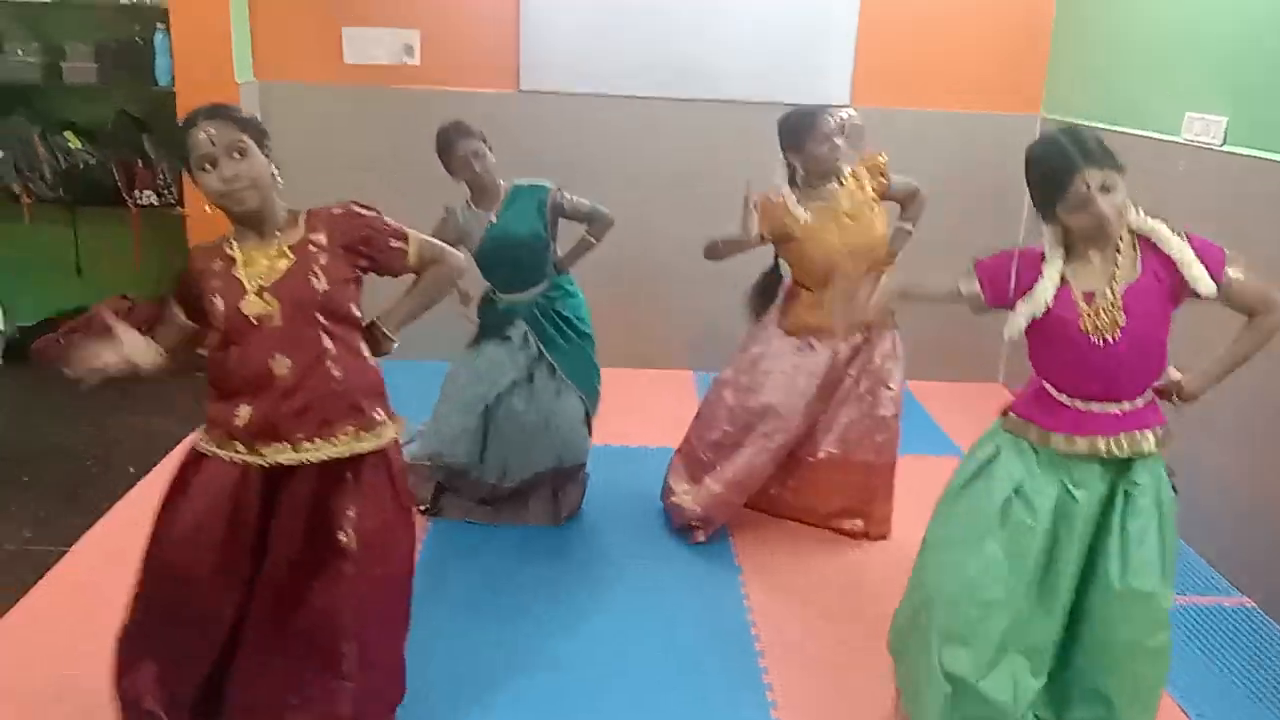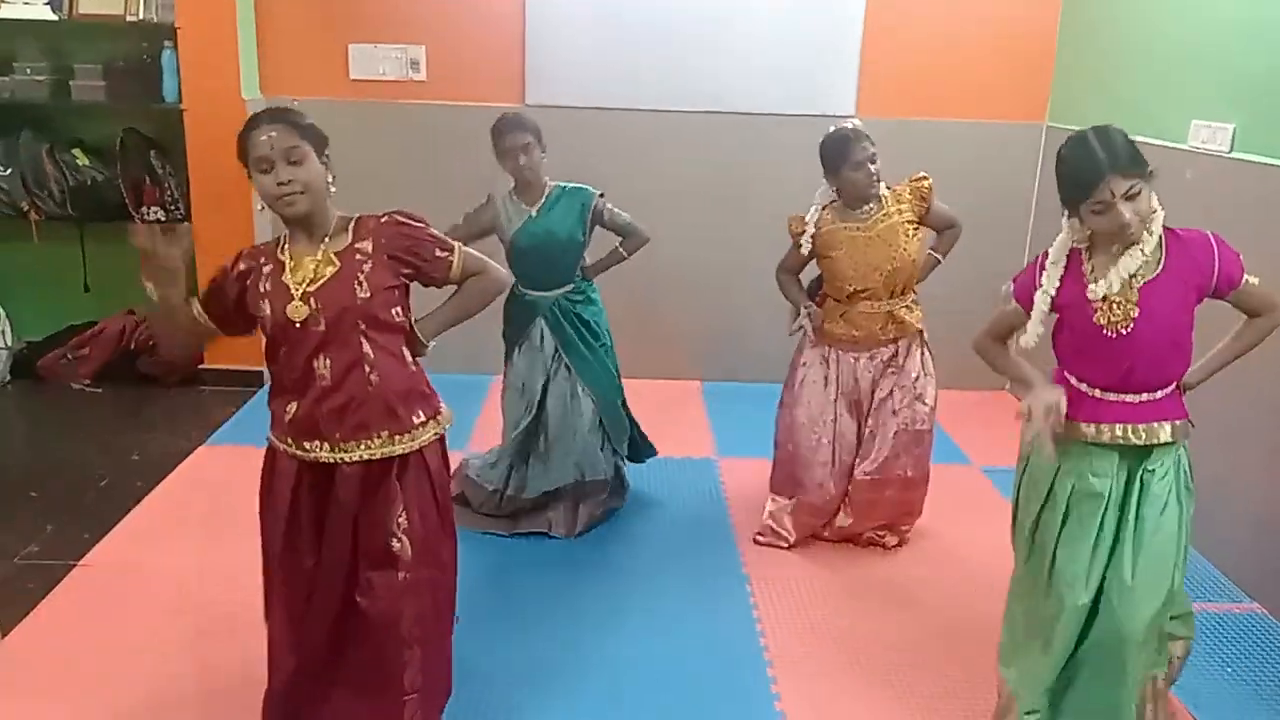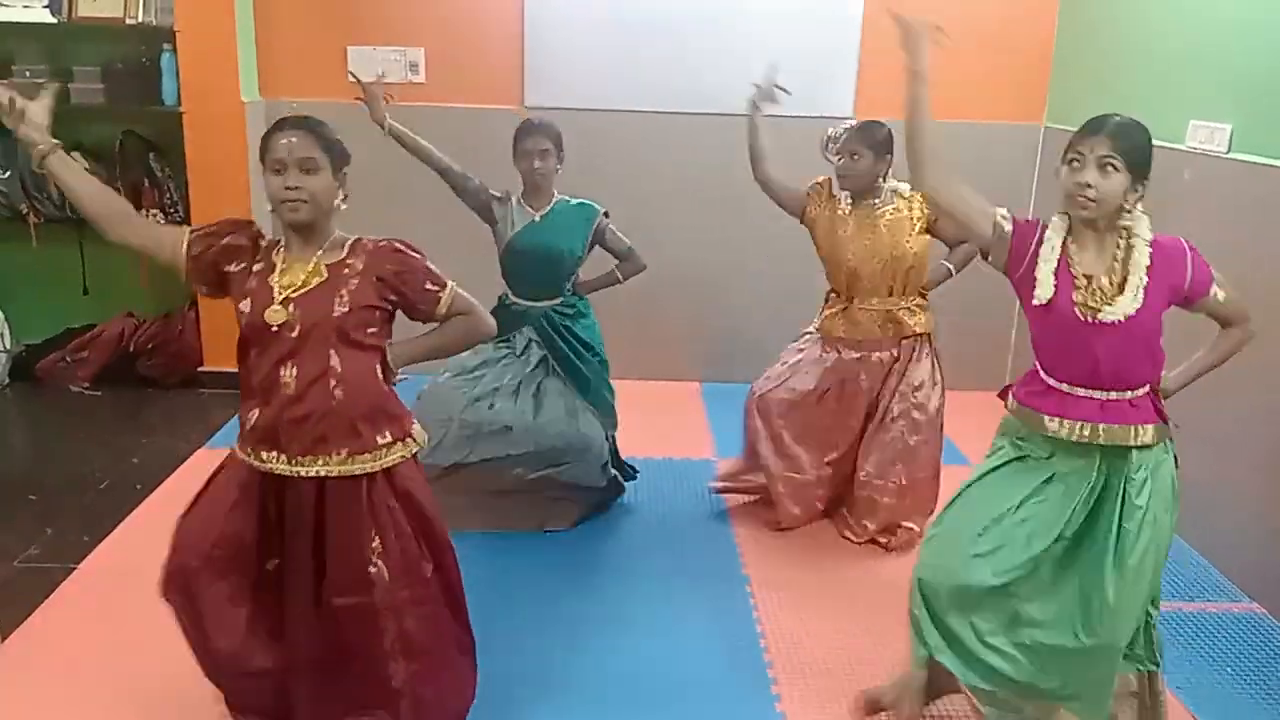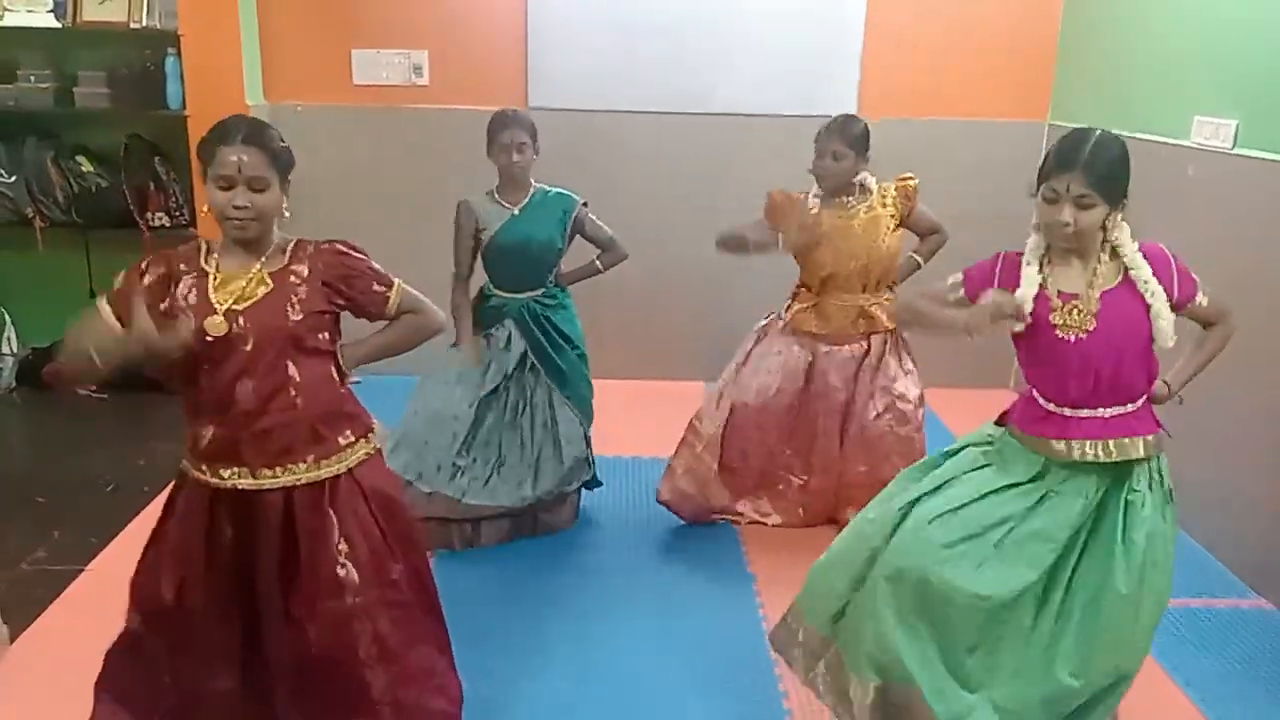
dt=0.4s
person 1, frame 1
left shoulder: (1176, 255)
right shoulder: (1027, 273)
right elbow: (920, 290)
left wrist: (1200, 380)
right wrist: (878, 297)
left hip: (1129, 470)
right hip: (1033, 460)
left knee: (1128, 626)
right knee: (960, 596)
person 1, frame 2
left shoulder: (1199, 253)
right shoulder: (1057, 267)
right elbow: (988, 342)
left wrist: (1194, 375)
right wrist: (1038, 386)
left hip: (1153, 460)
right hip: (1067, 452)
left knee: (1132, 608)
right knee: (1060, 595)
person 1, frame 3
left shoulder: (1173, 262)
right shoulder: (1029, 246)
left elbow: (1240, 327)
right elbow: (930, 178)
left wrist: (1174, 384)
right wrist: (917, 66)
left hip: (1132, 463)
right hip: (1038, 445)
left knee: (1108, 611)
right knee: (955, 572)
person 1, frame 4
left shoulder: (1154, 269)
right shoulder: (1009, 275)
left elbow: (1219, 324)
left wrist: (1170, 385)
right wrist: (964, 311)
left hip: (1126, 484)
right hip: (1029, 462)
left knee: (1099, 639)
right knee: (912, 544)
person 2, frame 1
left shoulder: (341, 229)
right shoulder: (205, 266)
left elbow: (449, 263)
left wrist: (382, 328)
right wrist: (143, 354)
left hip: (349, 460)
right hip: (242, 465)
left knee: (346, 615)
right knee: (194, 609)
person 2, frame 2
left shoulder: (395, 237)
right shoulder: (251, 271)
left elbow: (493, 279)
right elbow: (180, 337)
left wrist: (419, 330)
right wrist: (166, 283)
left hip: (394, 460)
right hip: (302, 467)
left knee: (395, 610)
right knee: (309, 612)
person 2, frame 3
left shoulder: (381, 262)
right shoulder: (240, 253)
left elbow: (478, 324)
right elbow: (129, 230)
left wrist: (392, 354)
left hip: (364, 476)
right hip: (268, 476)
left knee: (381, 627)
person 2, frame 4
left shoulder: (325, 264)
right shoulder: (172, 273)
left elbow: (427, 319)
right elbow: (73, 358)
left wrist: (340, 359)
right wrist: (144, 340)
left hip: (329, 481)
right hip: (216, 487)
left knee: (359, 630)
right knee: (201, 635)
person 3, frame 1
left shoulder: (868, 181)
right shoulder: (780, 212)
left elbow: (916, 196)
right elbow: (713, 251)
left wrist: (900, 239)
right wrist: (743, 238)
left hip: (867, 332)
right hip: (803, 334)
left knee: (865, 430)
right knee: (750, 410)
left ankle: (847, 510)
right ankle: (700, 500)
person 3, frame 2
left shoulder: (909, 202)
right shoulder: (818, 226)
left elbow: (954, 227)
right elbow: (786, 273)
left wrist: (926, 265)
right wrist: (804, 305)
left hip: (898, 346)
right hip: (833, 347)
left knee: (897, 440)
right knee: (817, 440)
left ankle: (873, 522)
right ankle: (800, 517)
person 3, frame 3
left shoulder: (916, 207)
right shoulder: (822, 208)
left elbow: (968, 244)
right elbow: (764, 178)
left wrist: (939, 275)
right wrist: (754, 116)
left hip: (905, 348)
right hip: (837, 343)
left knee: (901, 442)
right knee: (775, 398)
left ankle: (881, 518)
right ankle: (791, 499)
person 3, frame 4
left shoulder: (892, 202)
right shoulder: (795, 211)
left elbow: (937, 234)
right elbow: (727, 240)
left wrist: (907, 269)
right wrist: (774, 238)
left hip: (873, 342)
right hip: (806, 338)
left knee: (888, 432)
right knee: (753, 405)
person 4, frame 1
left shoulder: (538, 196)
right shoulder: (458, 221)
left elbow: (602, 219)
left wrist: (565, 263)
left hip: (556, 316)
right hip: (503, 322)
left knee: (560, 415)
right knee: (469, 406)
left ankle: (551, 490)
right ankle: (481, 487)
person 4, frame 2
left shoulder: (581, 200)
right shoulder: (497, 210)
left elbow: (639, 237)
left wrist: (593, 268)
left hip: (578, 321)
right hip: (528, 323)
left knee: (581, 415)
right knee: (530, 419)
left ankle: (579, 501)
right ankle: (524, 494)
person 4, frame 3
left shoulder: (585, 216)
right shoulder: (497, 209)
left elbow: (633, 263)
right elbow: (447, 169)
left wrist: (585, 285)
right wrist: (387, 124)
left hip: (567, 334)
right hip: (515, 332)
left knee: (577, 429)
right knee: (447, 401)
left ankle: (574, 500)
person 4, frame 4
left shoulder: (562, 205)
right shoulder: (474, 210)
left elbow: (616, 250)
right elbow: (460, 281)
left wrist: (568, 277)
right wrist: (468, 338)
left hip: (550, 327)
right hip: (494, 325)
left knee: (554, 426)
right knee: (452, 412)
left ankle: (545, 511)
